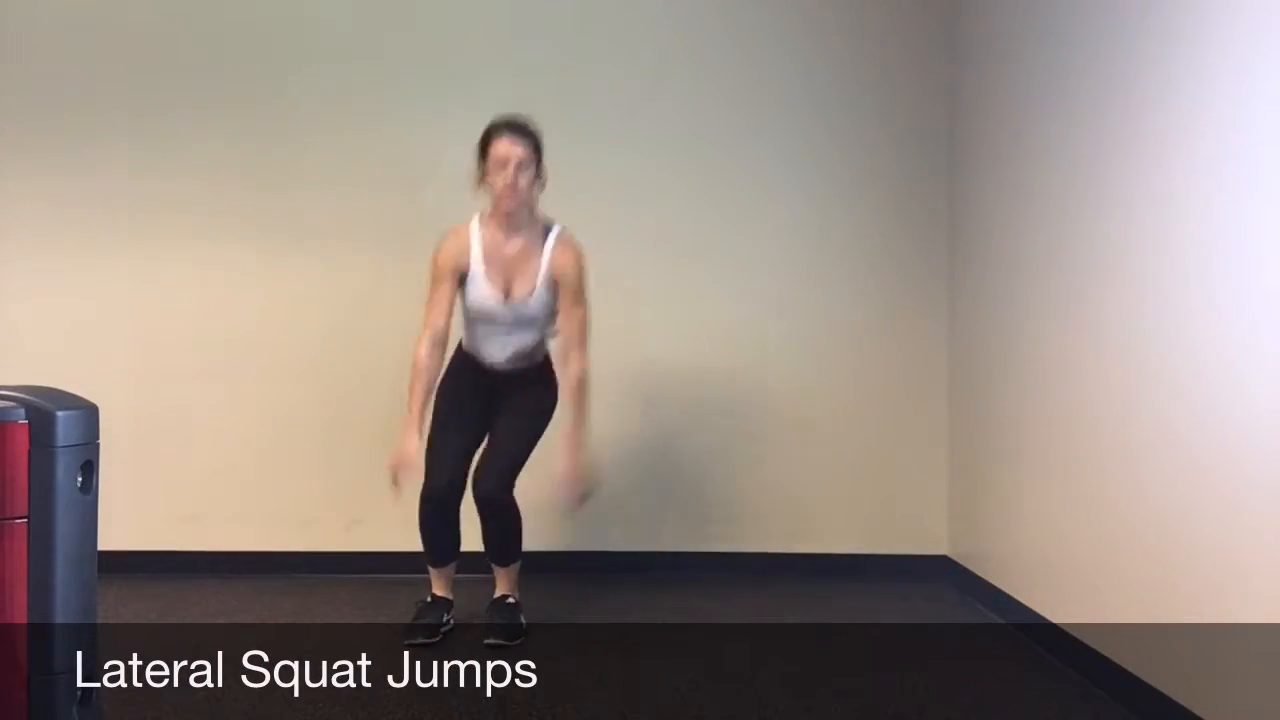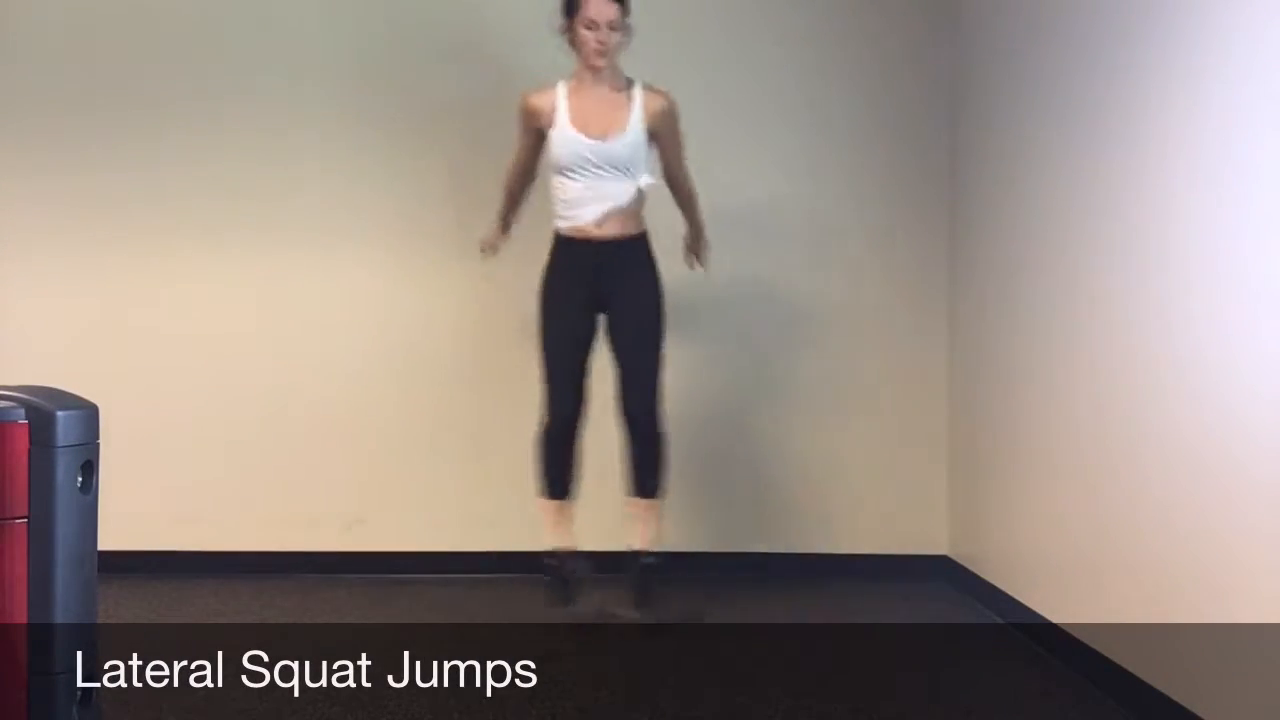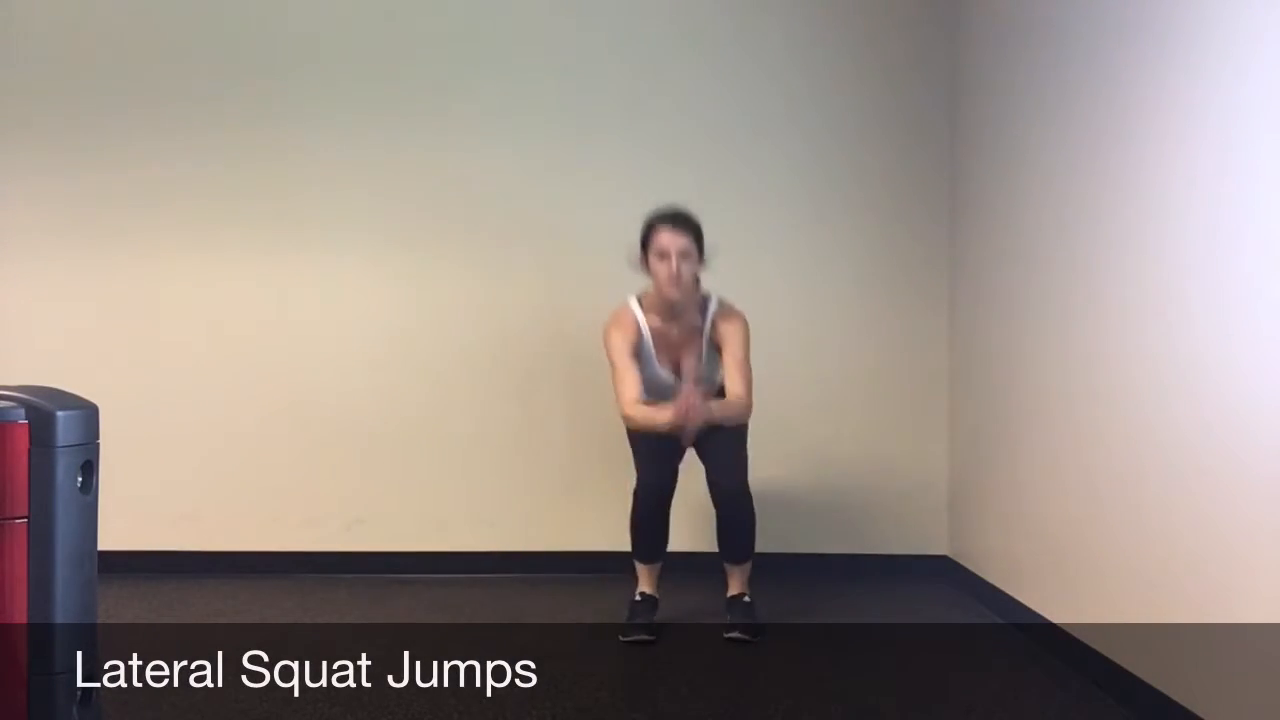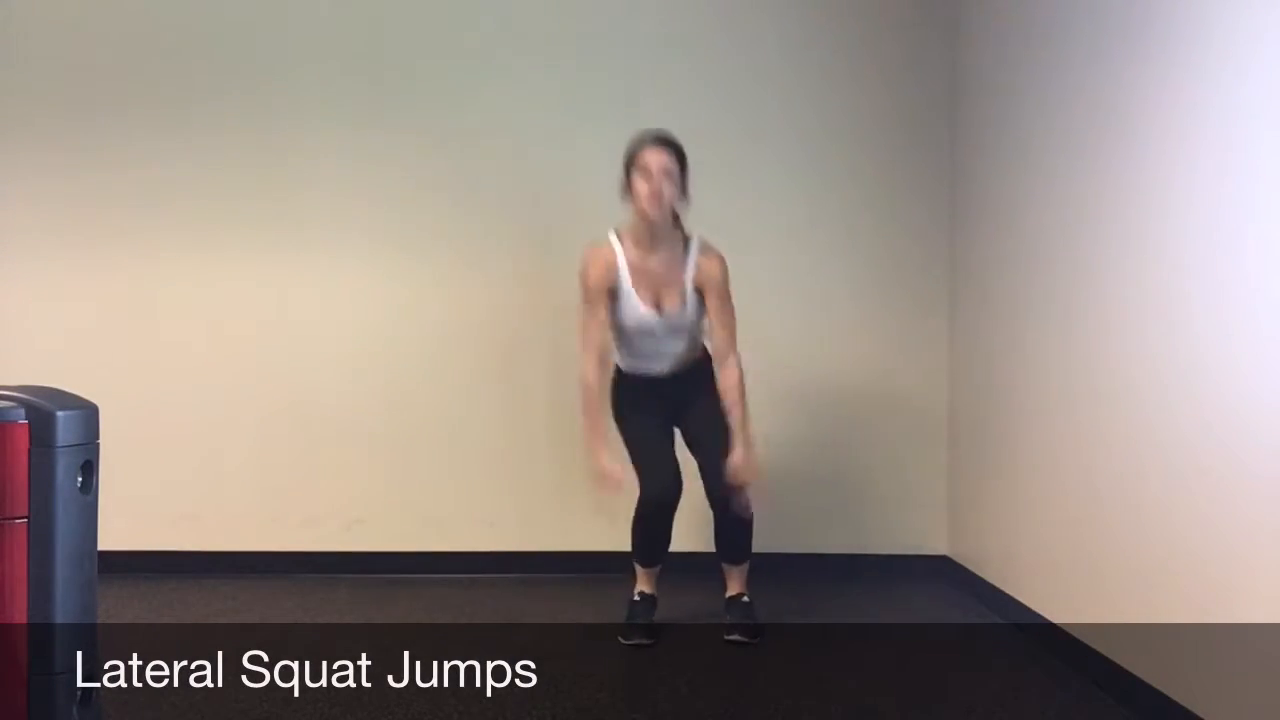
dt=0.4s
person 1, frame 1
left shoulder: (562, 253)
right shoulder: (457, 245)
left elbow: (574, 356)
right elbow: (431, 339)
left wrist: (575, 446)
right wrist: (412, 428)
left hip: (529, 383)
right hip: (468, 377)
left knee: (490, 485)
right knee: (439, 487)
left ankle: (507, 596)
right ankle: (440, 596)
person 1, frame 2
left shoulder: (654, 106)
right shoulder: (542, 106)
left elbow: (676, 176)
right elbow: (522, 172)
left wrist: (695, 231)
right wrist: (502, 228)
left hip: (631, 265)
right hip: (569, 265)
left knee: (641, 405)
right knee: (563, 405)
left ankle: (644, 550)
right ankle: (560, 546)
person 1, frame 3
left shoulder: (726, 320)
right shoulder: (625, 324)
left elbow: (741, 403)
right elbow: (630, 408)
left wrist: (705, 409)
right wrist: (673, 415)
left hip: (712, 414)
right hip: (654, 418)
left knee: (731, 486)
right knee: (653, 486)
left ankle: (738, 594)
right ankle: (645, 592)
person 1, frame 4
left shoulder: (707, 263)
right shoulder: (603, 260)
left elbow: (727, 357)
right elbow: (594, 359)
left wrist: (742, 442)
right wrist: (598, 444)
left hip: (695, 383)
right hip: (635, 389)
left knee: (728, 486)
right knee: (660, 487)
left ankle: (737, 595)
right ankle: (643, 593)
